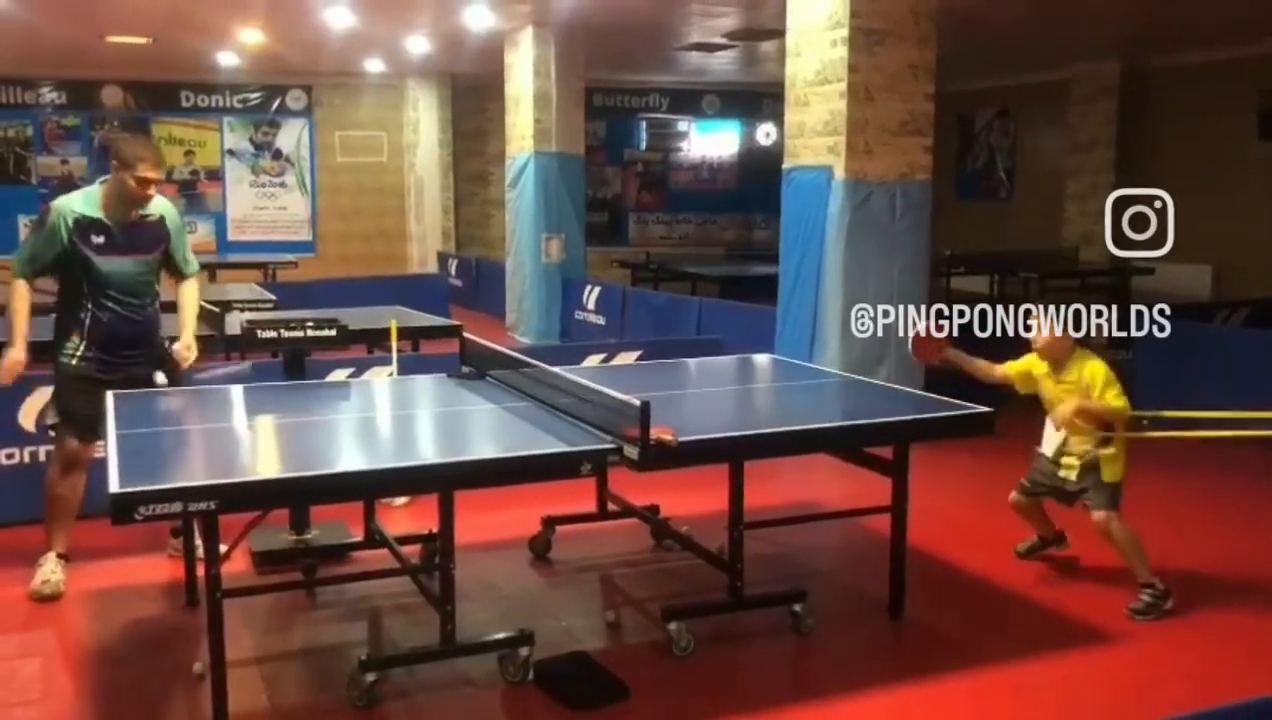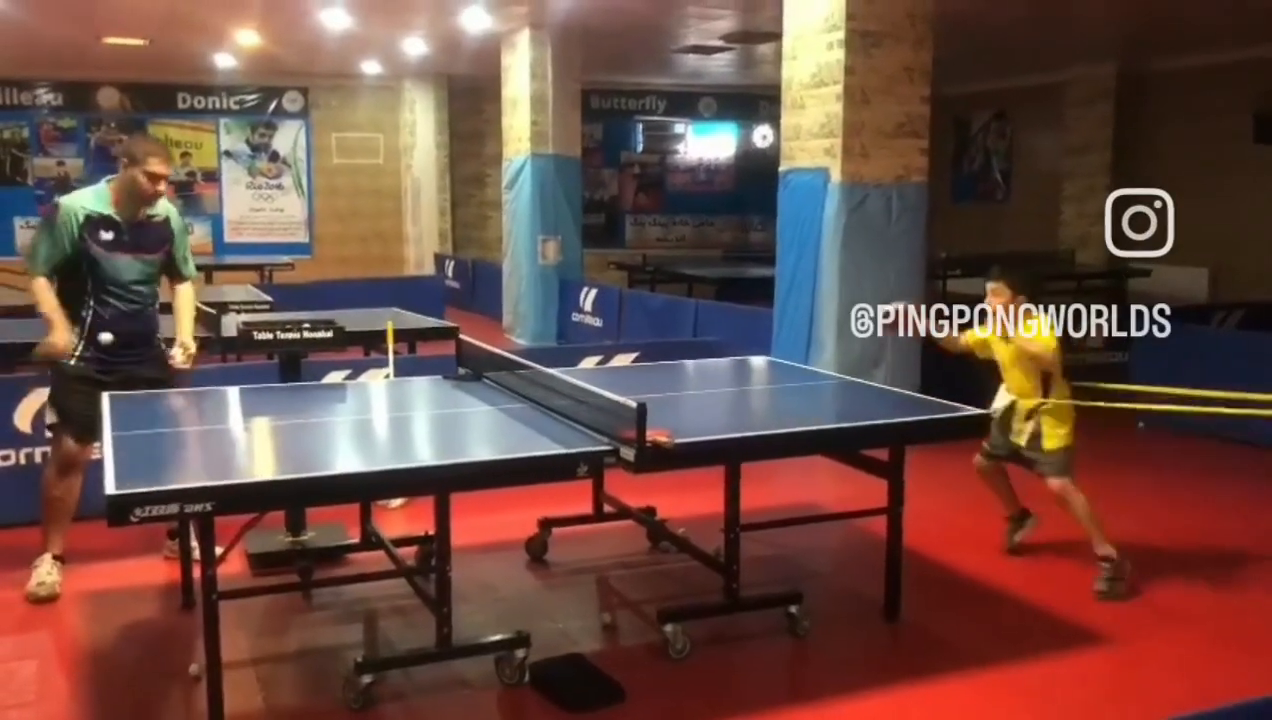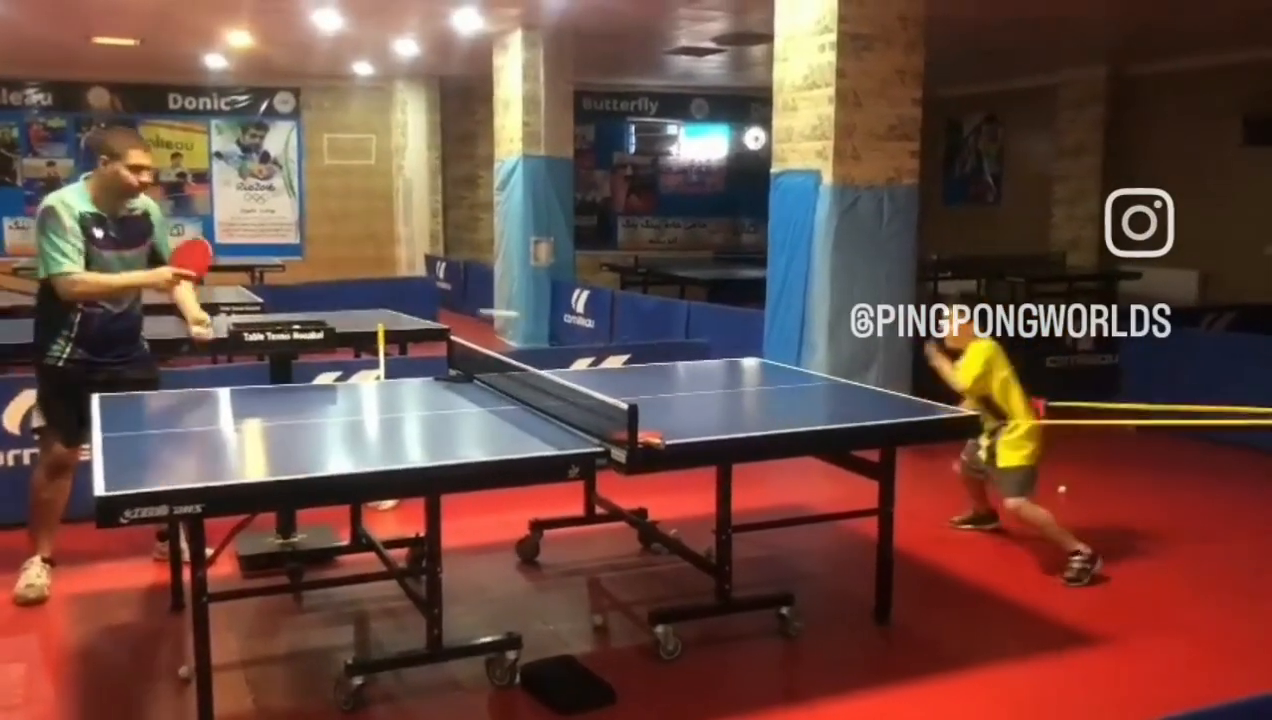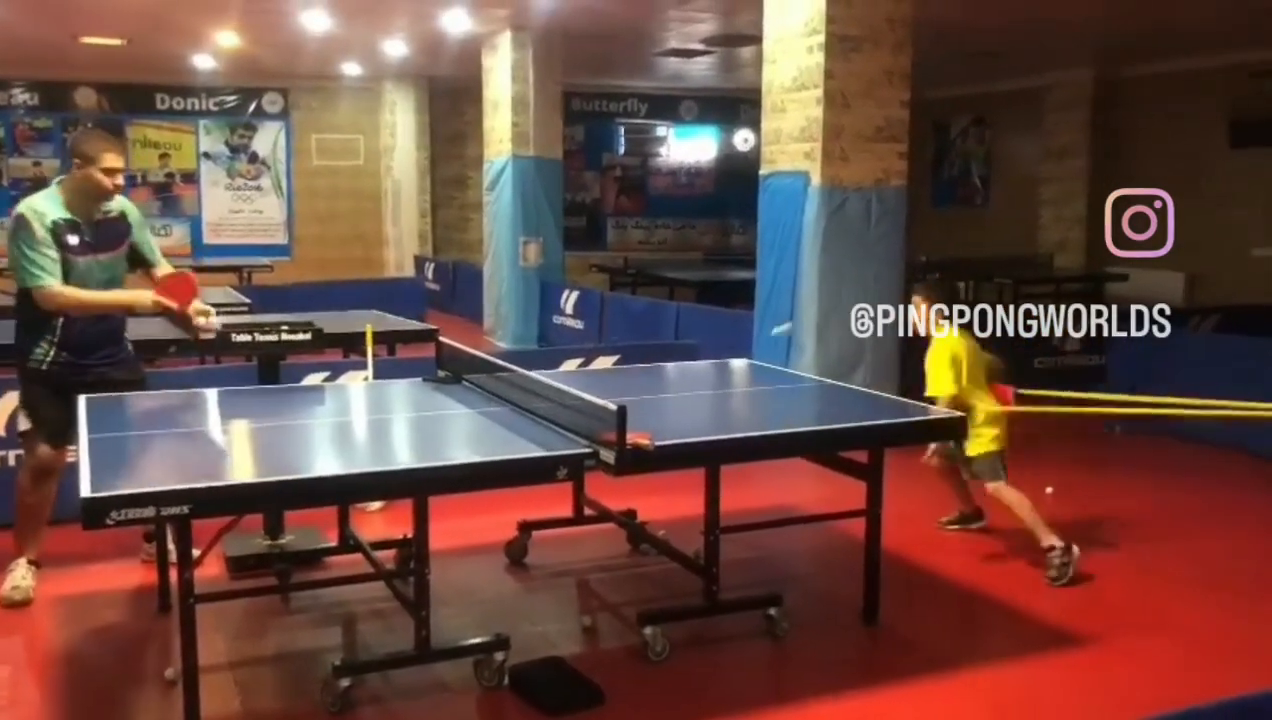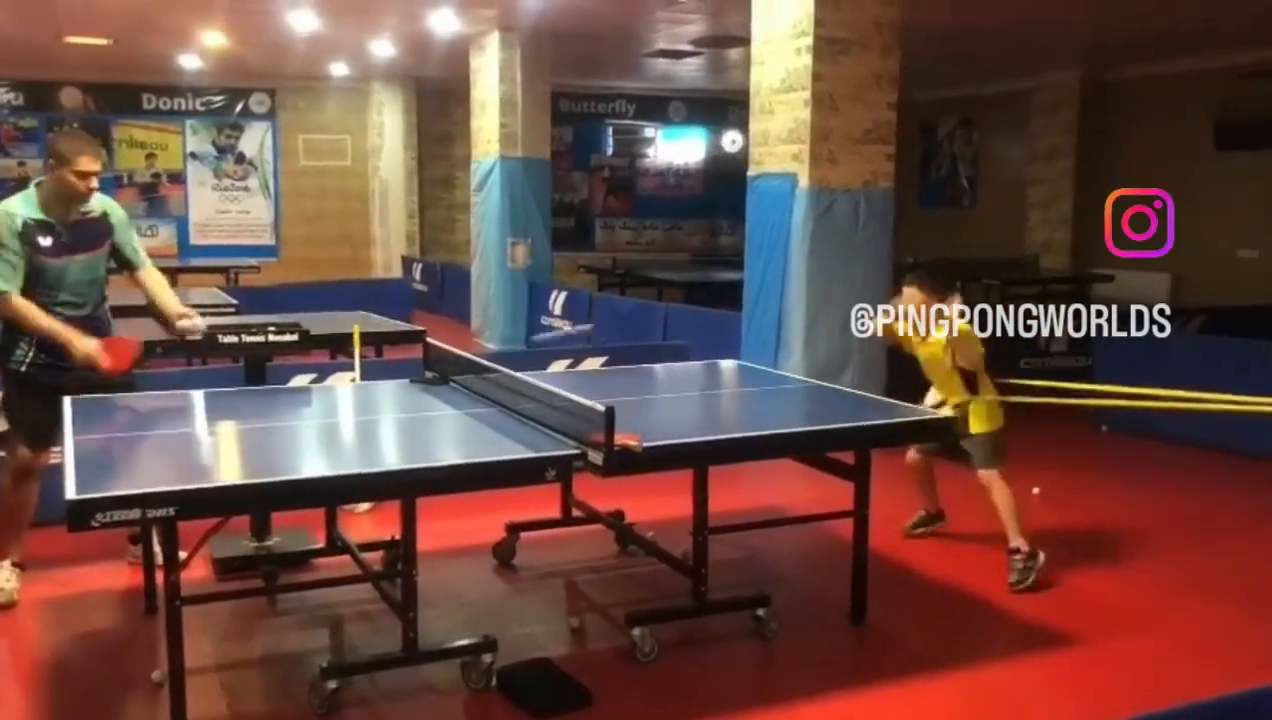
dt=0.2s
person 1, frame 1
left shoulder: (165, 216)
right shoulder: (66, 214)
left elbow: (186, 275)
left wrist: (188, 333)
left hip: (147, 353)
right hip: (85, 355)
right knee: (72, 450)
left ankle: (182, 532)
right ankle: (55, 554)
person 1, frame 2
left shoulder: (168, 217)
right shoulder: (72, 210)
left elbow: (182, 278)
right elbow: (40, 275)
left wrist: (184, 333)
right wrist: (58, 324)
left hip: (144, 353)
right hip: (85, 355)
right knee: (70, 451)
left ankle: (179, 534)
right ankle: (51, 555)
person 1, frame 3
left shoulder: (145, 210)
right shoulder: (59, 209)
left elbow: (168, 267)
right elbow: (68, 284)
left wrist: (190, 309)
right wrist: (146, 279)
left hip: (128, 352)
right hip: (69, 356)
right knee: (58, 454)
right ankle: (39, 557)
person 1, frame 4
left shoulder: (122, 211)
left elbow: (155, 264)
right elbow: (47, 295)
left wrist: (189, 303)
right wrist: (129, 299)
left hip: (113, 353)
right hip: (53, 360)
right knee: (43, 458)
left ankle: (155, 536)
person 1, frame 5
left shoulder: (106, 211)
left elbow: (141, 265)
left wrist: (174, 309)
right wrist: (70, 339)
left hip: (103, 356)
left ankle: (142, 537)
person 2, frame 1
left shoulder: (1095, 370)
right shoulder: (1036, 365)
left elbow: (1122, 413)
right elbow: (993, 374)
left wrist: (1081, 405)
right wrist: (954, 358)
left hip: (1098, 452)
right hip: (1058, 447)
left knee: (1104, 519)
right knee: (1019, 500)
left ankle: (1153, 587)
right ankle: (1049, 537)
person 2, frame 2
left shoulder: (1040, 326)
right shoulder: (994, 329)
left elbow: (1050, 360)
right elbow: (957, 343)
left wrist: (1015, 338)
left hip: (1049, 416)
right hip: (1013, 410)
left knee: (1059, 485)
right knee: (985, 464)
left ankle: (1108, 556)
right ankle: (1018, 517)
person 2, frame 3
left shoulder: (982, 350)
right shoulder: (977, 351)
left elbow: (964, 386)
left wrist: (939, 361)
left hip: (1013, 437)
right hip: (996, 434)
left knee: (1016, 504)
right knee: (963, 469)
left ankle: (1082, 554)
right ankle: (984, 514)
person 2, frame 4
left shoulder: (942, 347)
right shoulder: (952, 336)
left elbow: (942, 402)
right elbow: (987, 364)
left hip: (981, 423)
right hip: (965, 418)
left knee: (996, 488)
right knee: (937, 458)
left ankle: (1057, 548)
right ankle: (971, 513)
person 2, frame 5
left shoulder: (959, 330)
right shoulder: (914, 330)
left elbow: (972, 363)
left wrist: (952, 332)
left hip: (976, 409)
right hip: (944, 405)
left knee: (988, 475)
right knee: (915, 458)
left ankle: (1022, 552)
right ankle: (932, 515)
